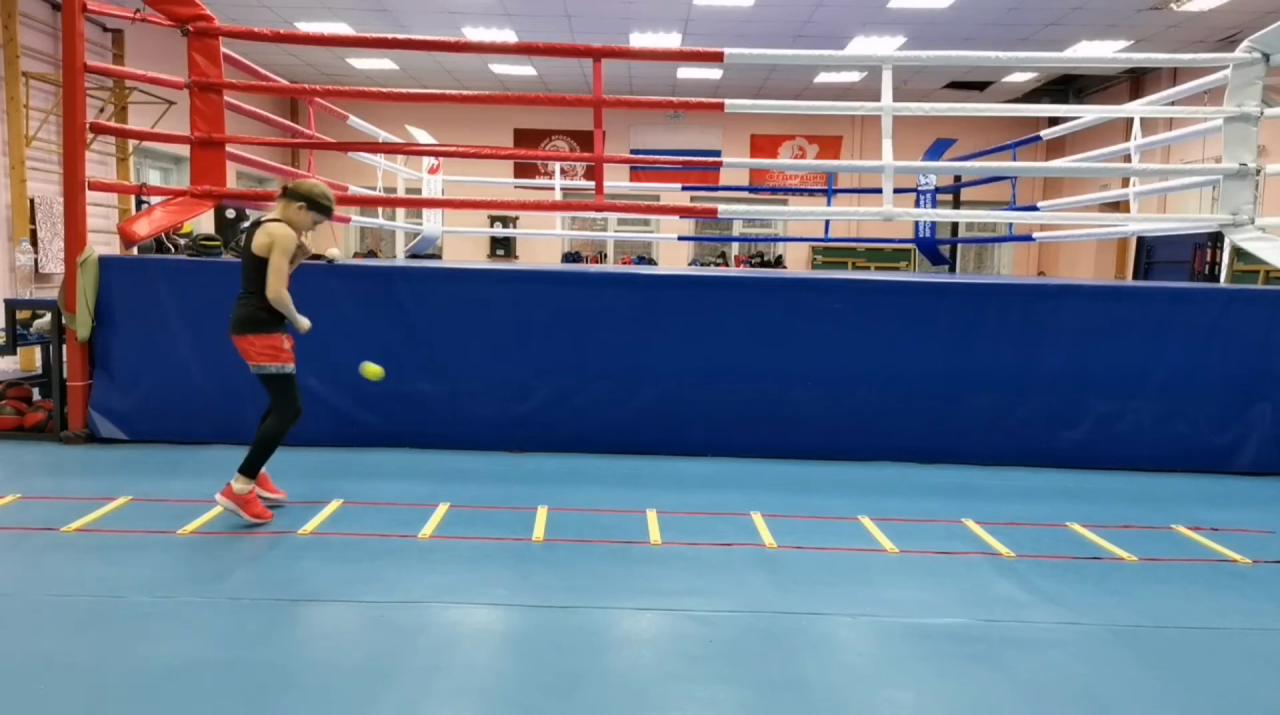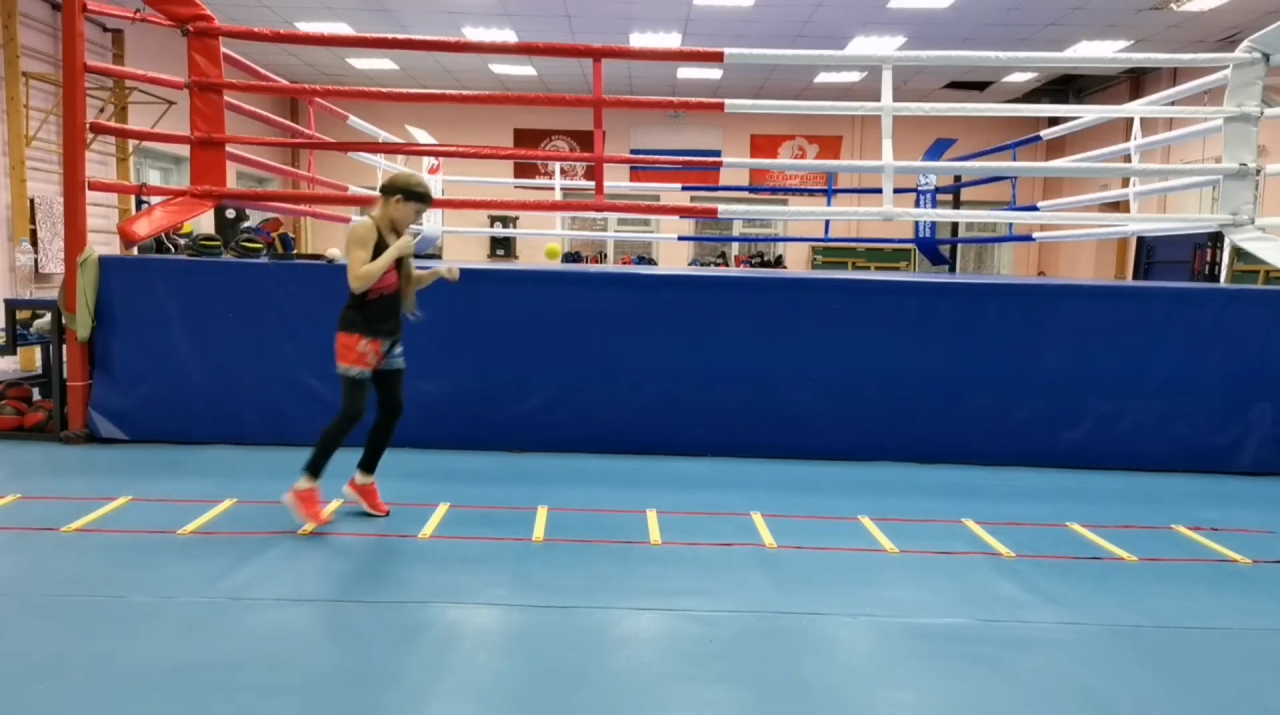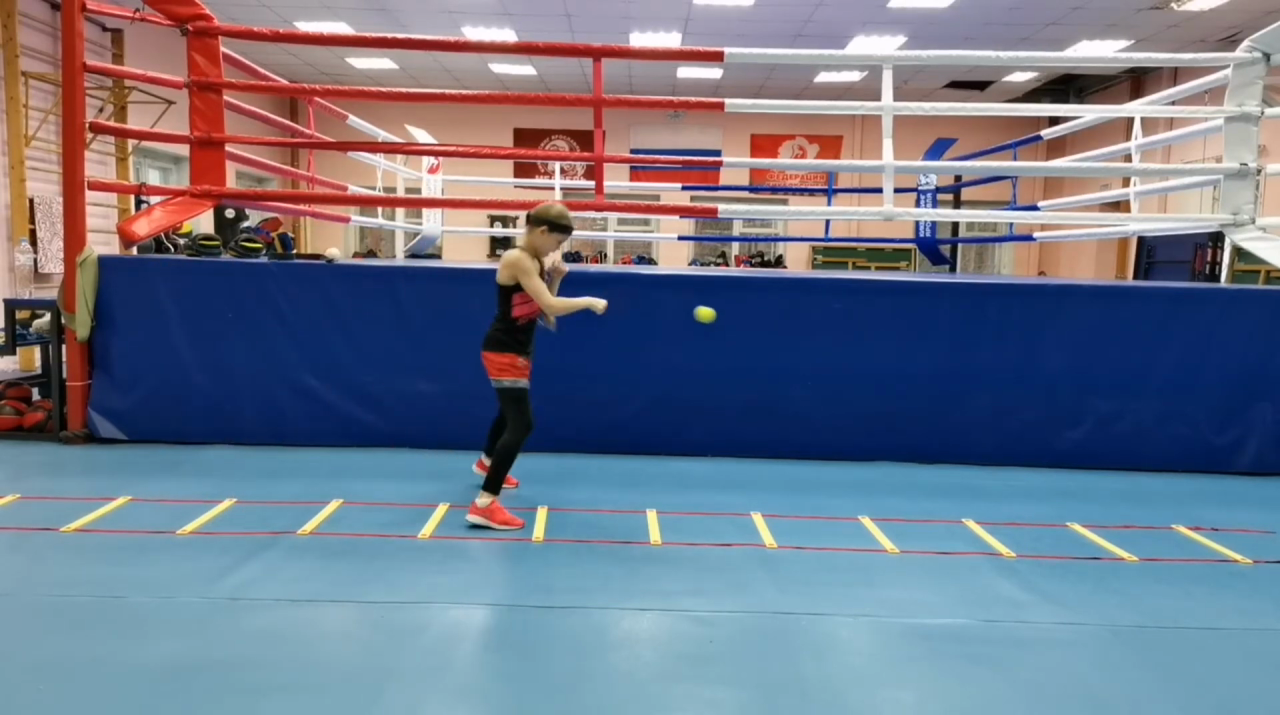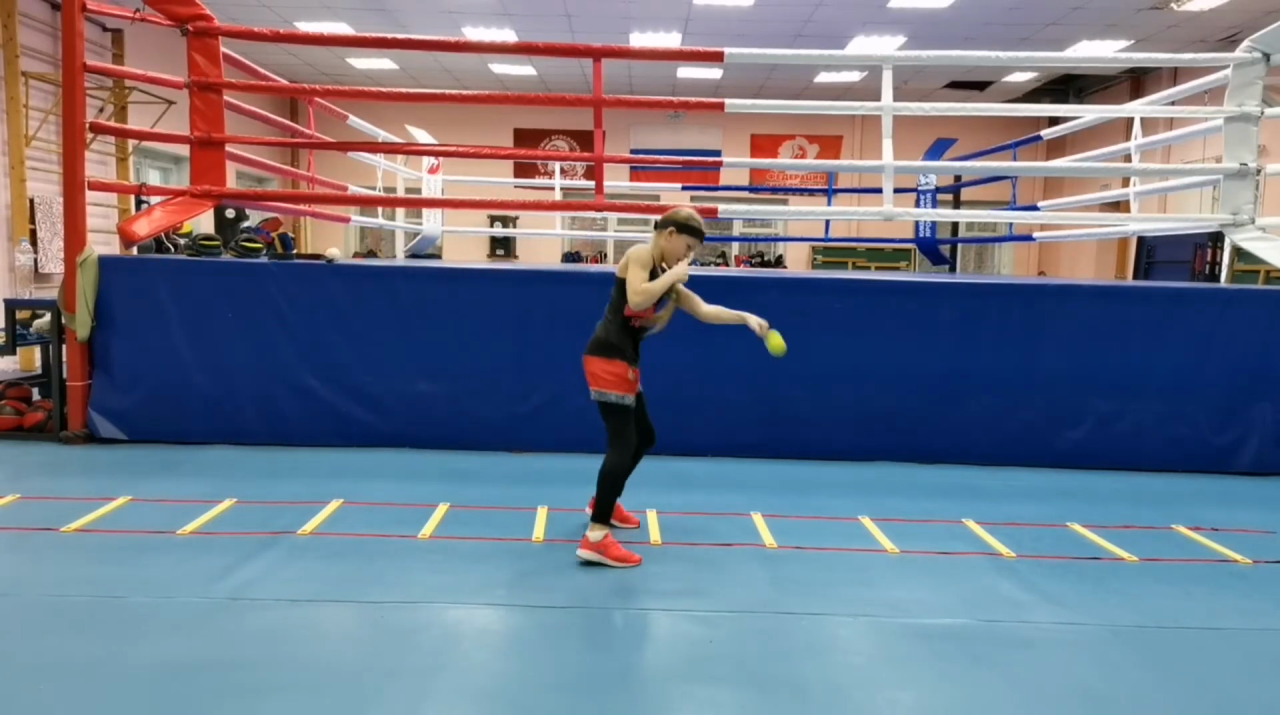
dt=1s
person 1, frame 1
left shoulder: (264, 226)
right shoulder: (282, 233)
right elbow: (276, 293)
left wrist: (297, 257)
right wrist: (298, 320)
left hip: (252, 326)
right hip: (263, 329)
left knee: (280, 402)
right knee: (290, 409)
left ankle: (252, 475)
right ankle: (240, 487)
person 1, frame 2
left shoulder: (396, 234)
right shoulder: (363, 228)
left elbow: (409, 283)
right elbow: (358, 282)
left wrist: (439, 271)
right wrist: (397, 251)
left hip: (388, 336)
right hip: (358, 333)
left knee: (392, 410)
right knee: (352, 412)
left ankle: (362, 482)
right ankle: (305, 487)
person 1, frame 3
left shoulder: (535, 259)
right shoulder: (517, 259)
left elbow: (543, 308)
right elbow: (549, 307)
left wrist: (555, 278)
right wrist: (589, 301)
left hip: (518, 351)
right hip: (503, 352)
left knee: (512, 415)
right knee: (521, 424)
left ankle: (487, 463)
right ankle: (484, 503)
person 1, frame 4
left shoulder: (669, 278)
right shoulder: (640, 254)
left elbow: (703, 311)
right elbow: (636, 299)
left wrist: (745, 317)
right wrist: (673, 275)
left hip: (622, 361)
right hip: (607, 359)
left knee: (644, 438)
right knee: (622, 445)
left ankle: (603, 504)
right ankle: (595, 537)
